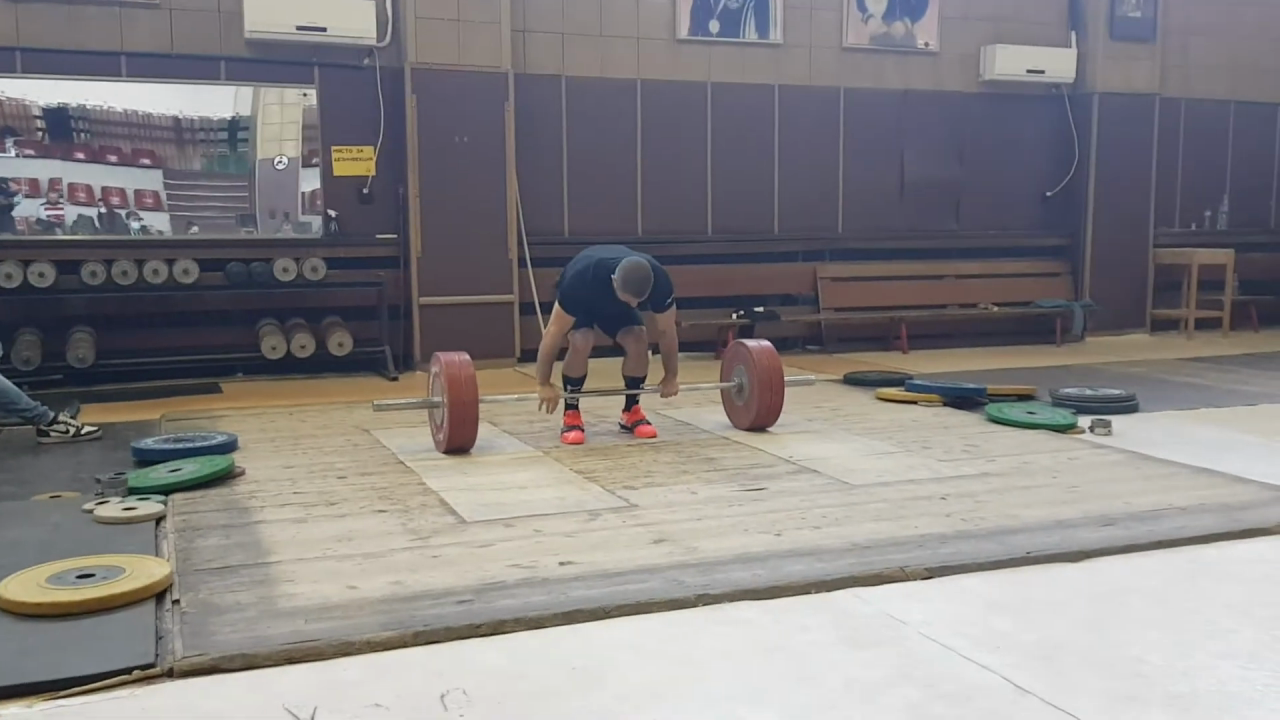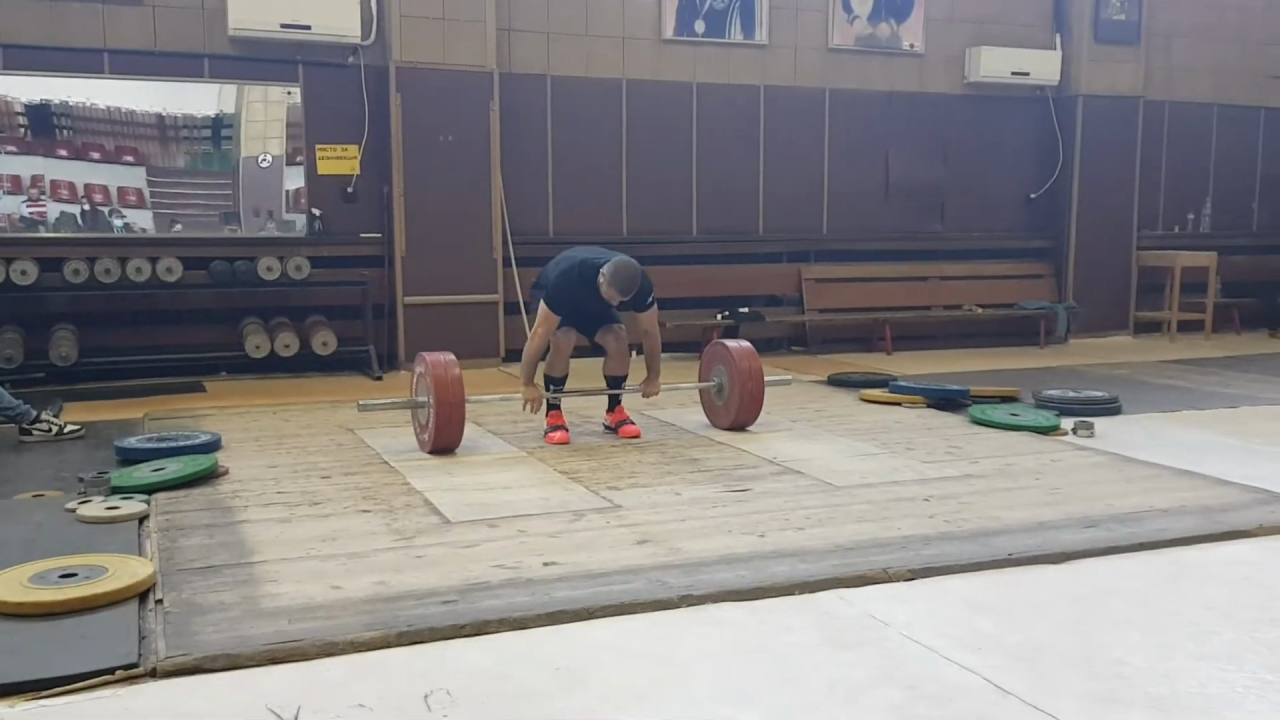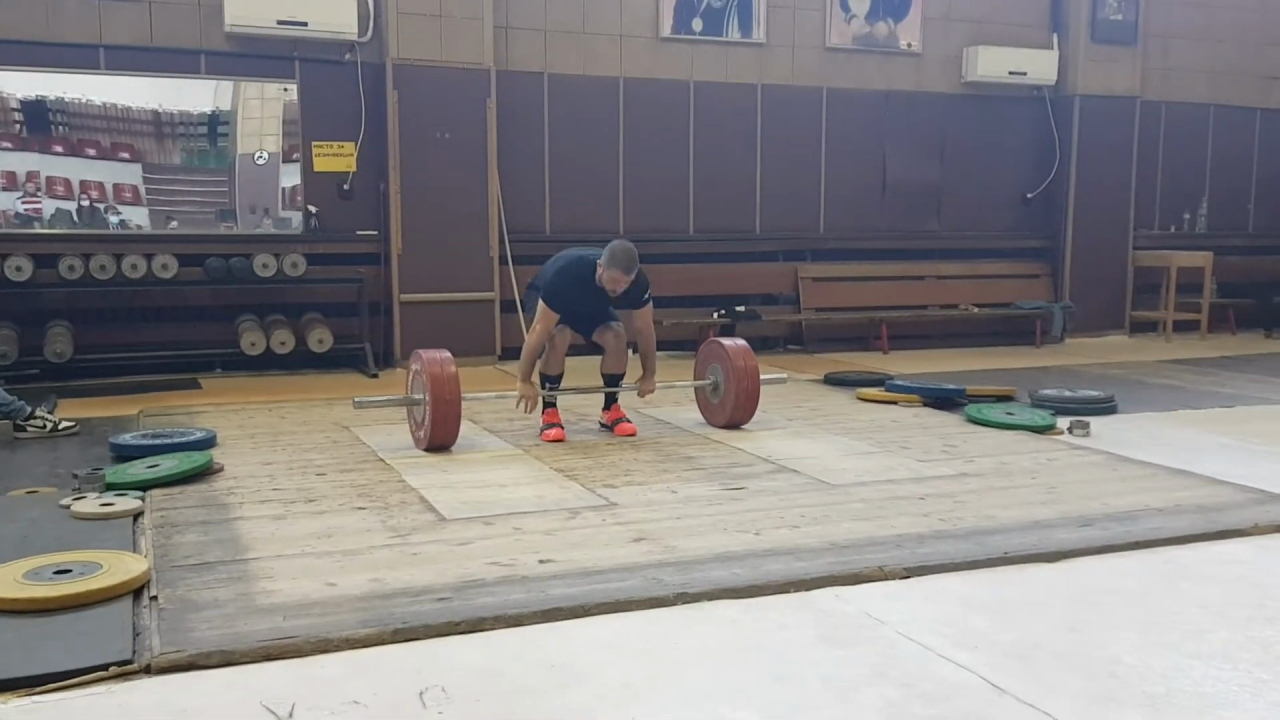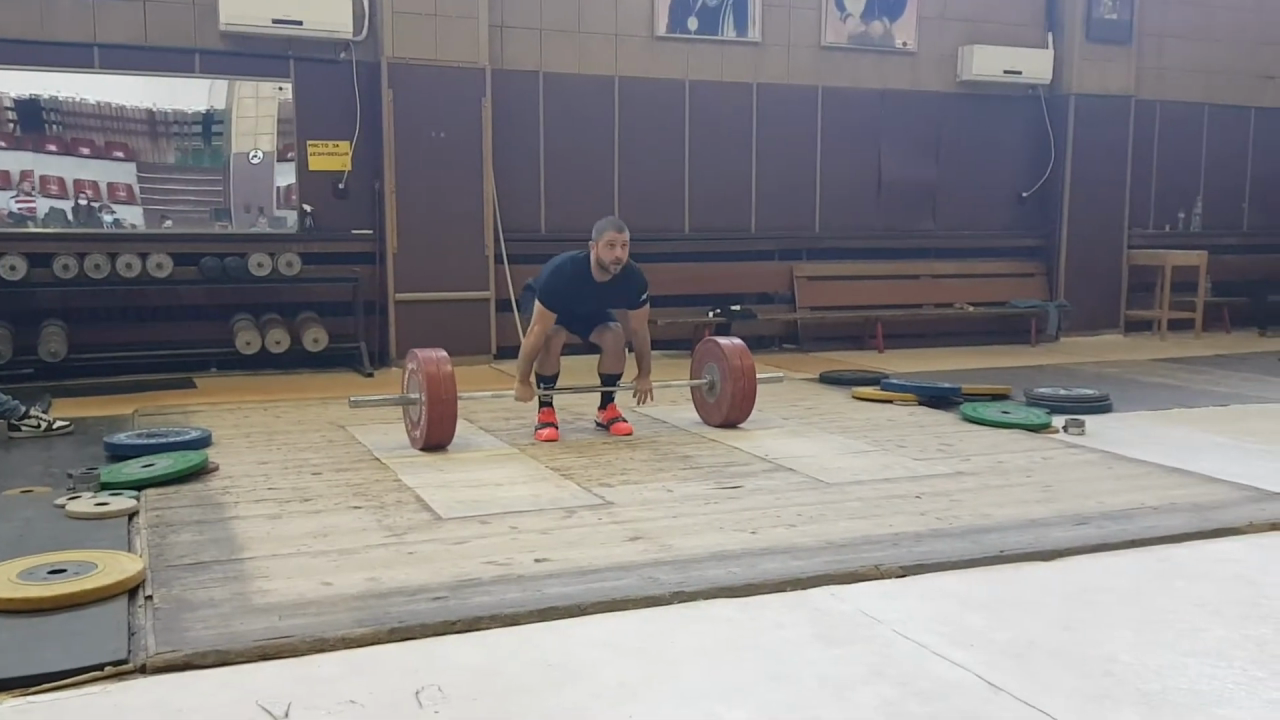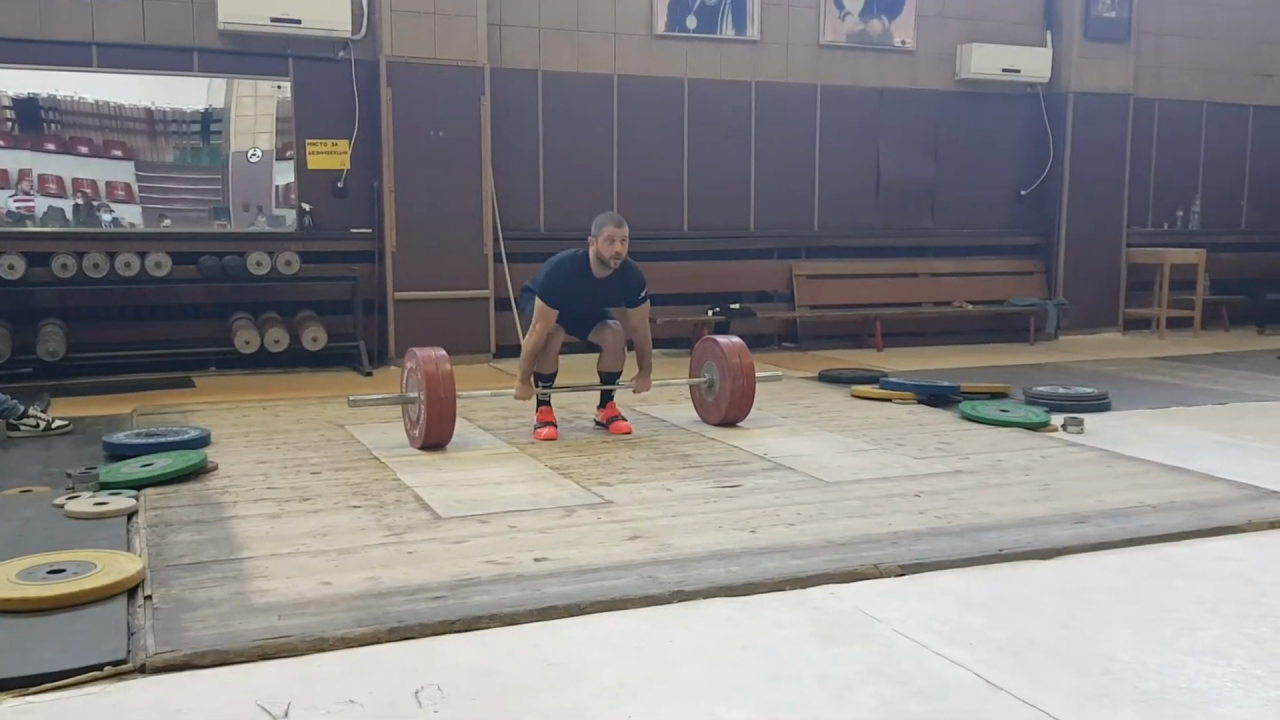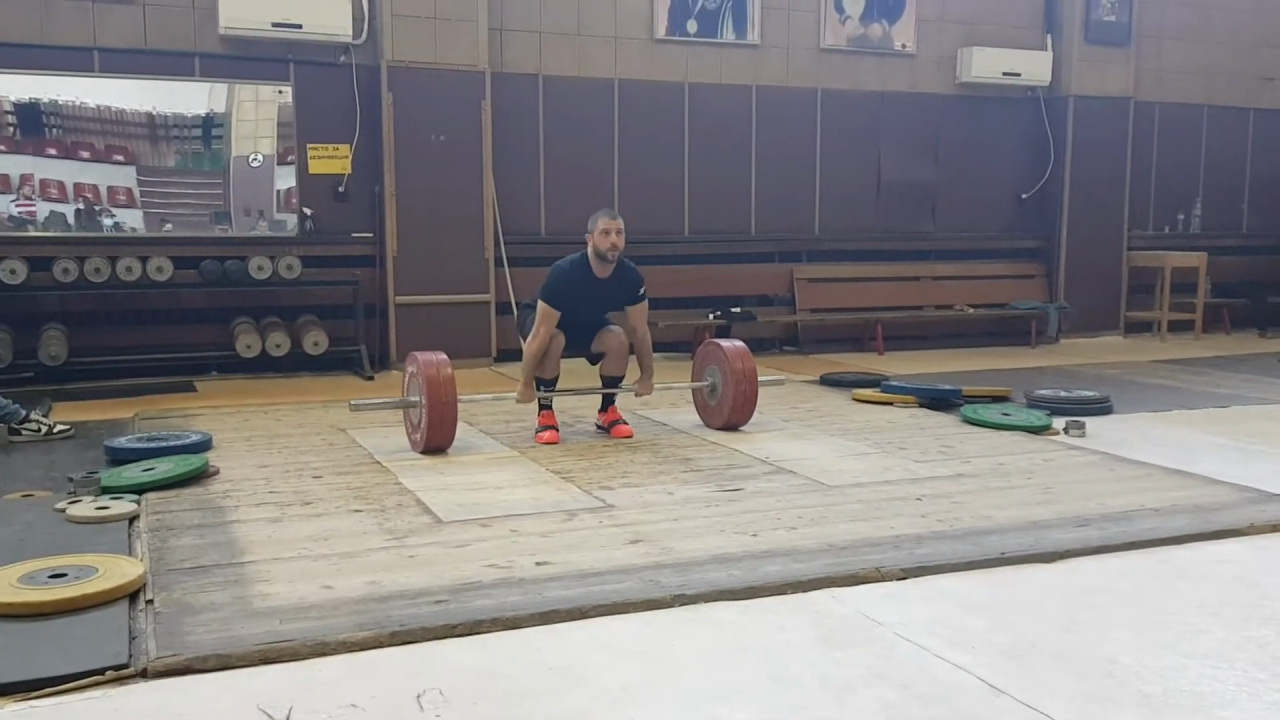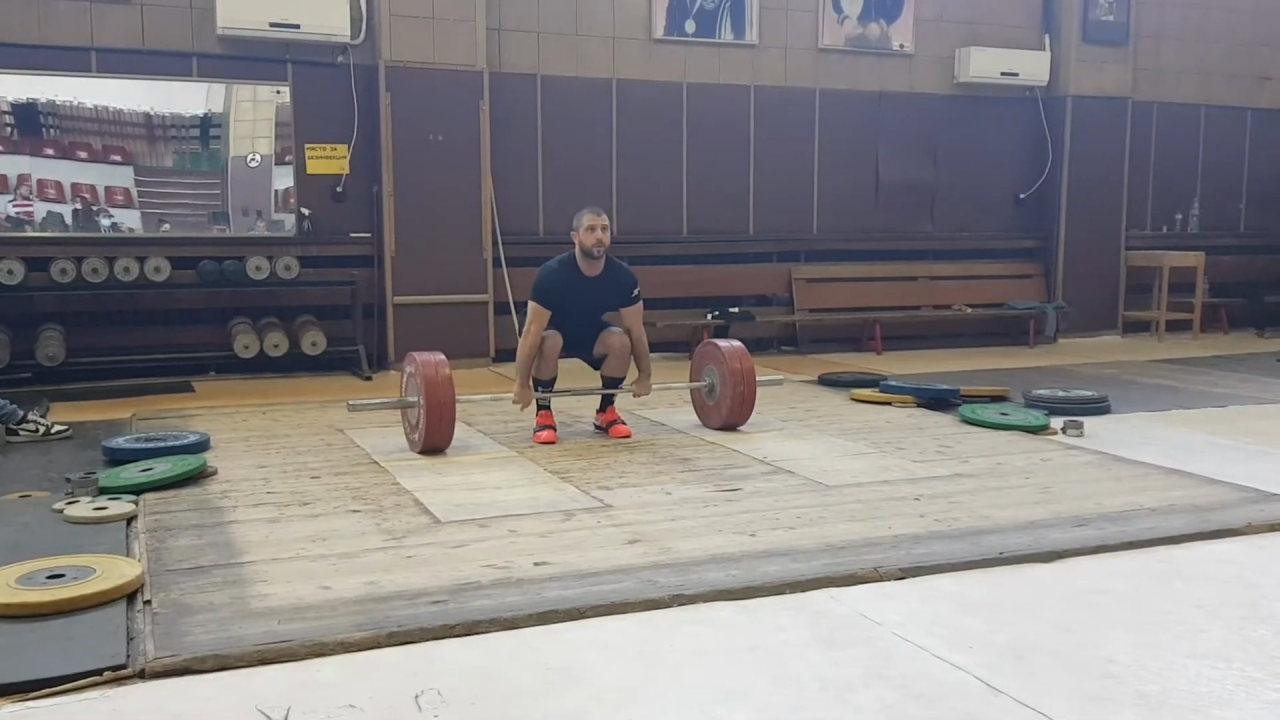
dt=0.4s
person 1, frame 1
left shoulder: (659, 281)
right shoulder: (582, 279)
left elbow: (666, 331)
right elbow: (554, 331)
left wrist: (671, 377)
right wrist: (544, 384)
left hip: (615, 306)
right hip: (580, 302)
left knee: (639, 341)
right knee: (581, 342)
left ankle: (632, 412)
right ankle: (571, 416)
person 1, frame 2
left shoulder: (640, 284)
right shoulder: (567, 278)
left elbow: (650, 330)
right elbow: (540, 332)
left wrist: (653, 377)
right wrist: (527, 384)
left hip: (594, 305)
right hip: (550, 297)
left knee: (618, 339)
right knee: (563, 340)
left ankle: (615, 412)
right ankle: (553, 416)
person 1, frame 3
left shoulder: (638, 282)
right shoulder: (566, 274)
left elbow: (644, 329)
right elbow: (539, 330)
left wrist: (648, 375)
right wrist: (524, 381)
left hip: (591, 305)
right hip: (544, 298)
left knee: (617, 337)
right knee: (559, 338)
left ankle: (611, 411)
right ankle: (549, 415)
person 1, frame 4
left shoulder: (634, 278)
right shoulder: (563, 273)
left elbow: (639, 330)
right elbow: (537, 331)
left wrist: (644, 375)
right wrist: (522, 381)
left hip: (590, 307)
right hip: (540, 301)
left knee: (615, 337)
right knee: (553, 337)
left ankle: (607, 410)
right ankle: (545, 413)
person 1, frame 5
left shoulder: (632, 276)
right shoulder: (561, 270)
left elbow: (640, 328)
right elbow: (538, 330)
left wrist: (645, 374)
right wrist: (523, 381)
left hip: (589, 309)
right hip: (542, 306)
left knee: (614, 336)
right knee: (552, 335)
left ankle: (606, 408)
right ankle: (544, 412)
person 1, frame 6
left shoulder: (631, 276)
right shoulder: (564, 273)
left elbow: (639, 329)
right elbow: (541, 332)
left wrist: (646, 376)
right wrist: (526, 384)
left hip: (588, 324)
right hip: (549, 323)
left knee: (618, 340)
right knee: (553, 341)
left ankle: (607, 412)
right ankle: (545, 416)
person 1, frame 7
left shoulder: (622, 275)
right shoulder: (553, 273)
left elbow: (635, 329)
right elbow: (532, 331)
left wrist: (644, 377)
right wrist: (522, 385)
left hip: (589, 330)
right hip: (552, 329)
left knee: (621, 342)
right knee: (549, 342)
left ankle: (606, 413)
right ankle: (543, 416)
